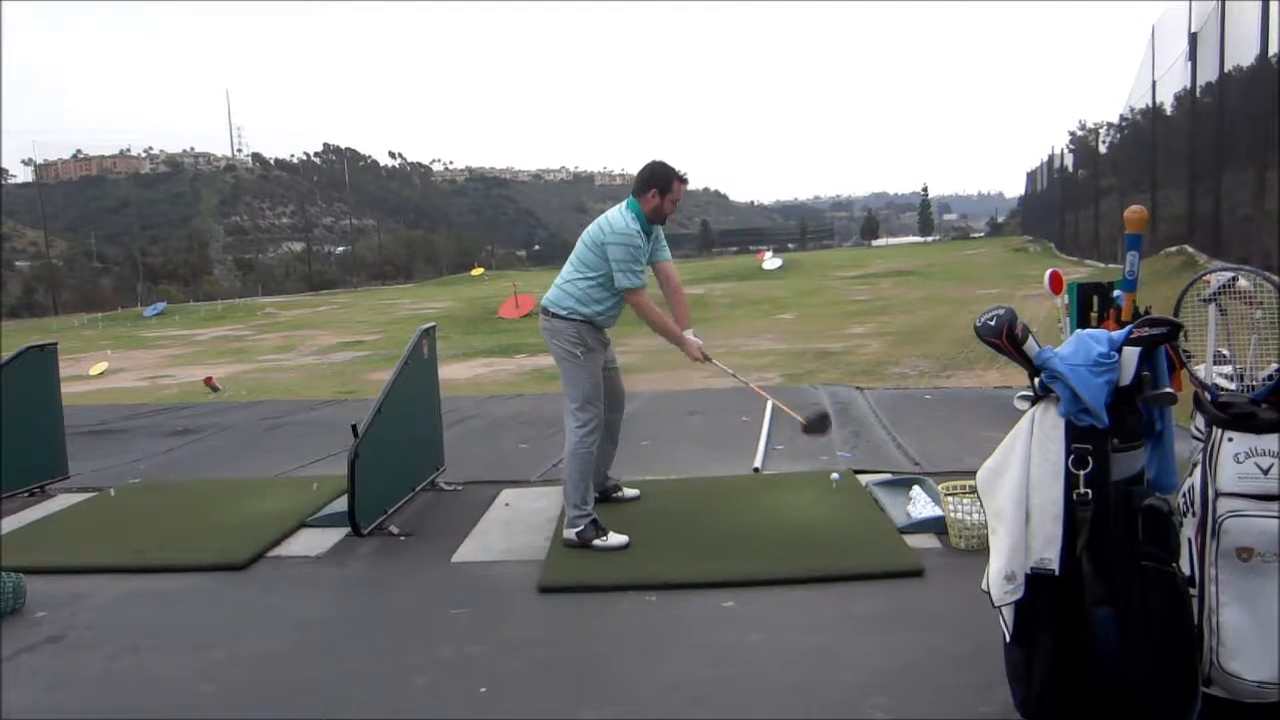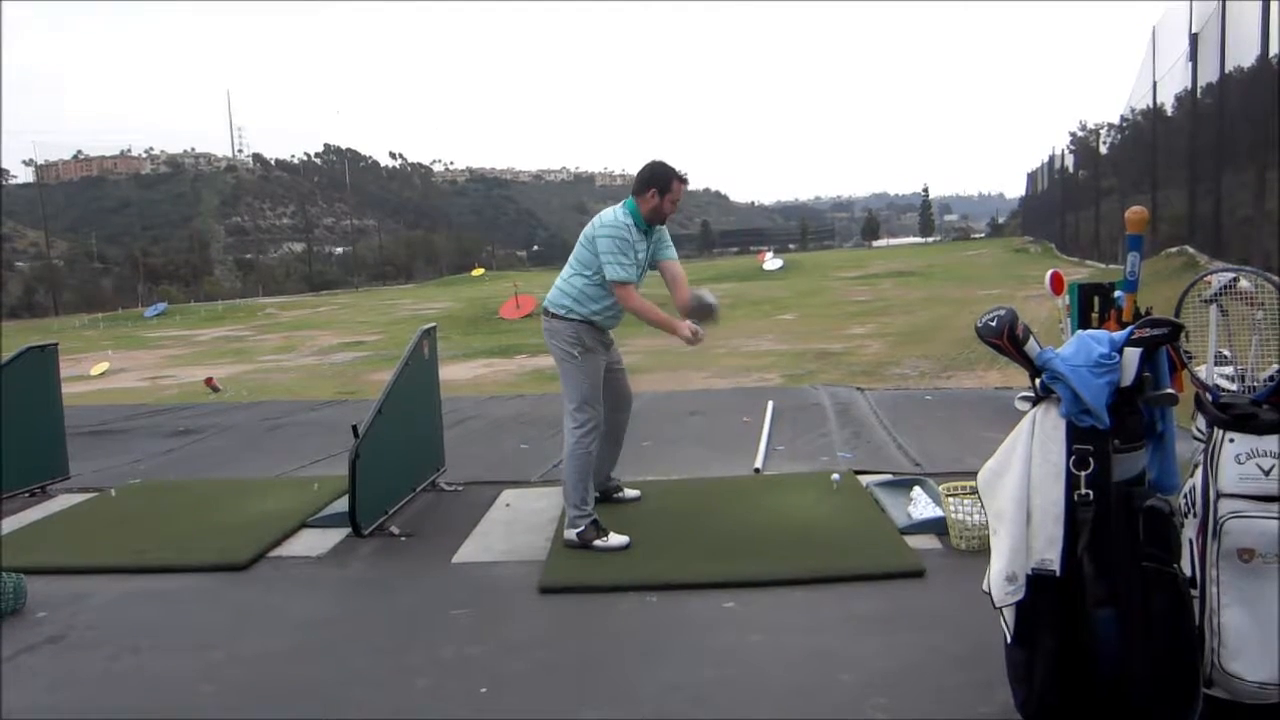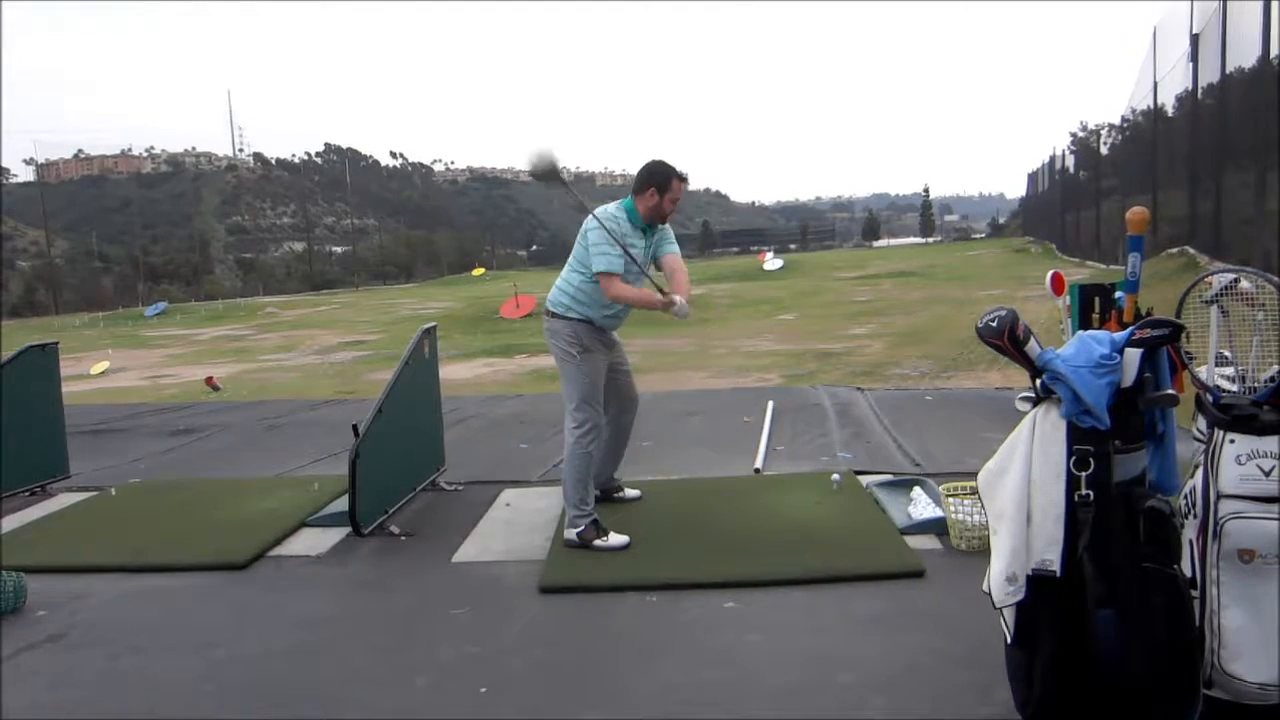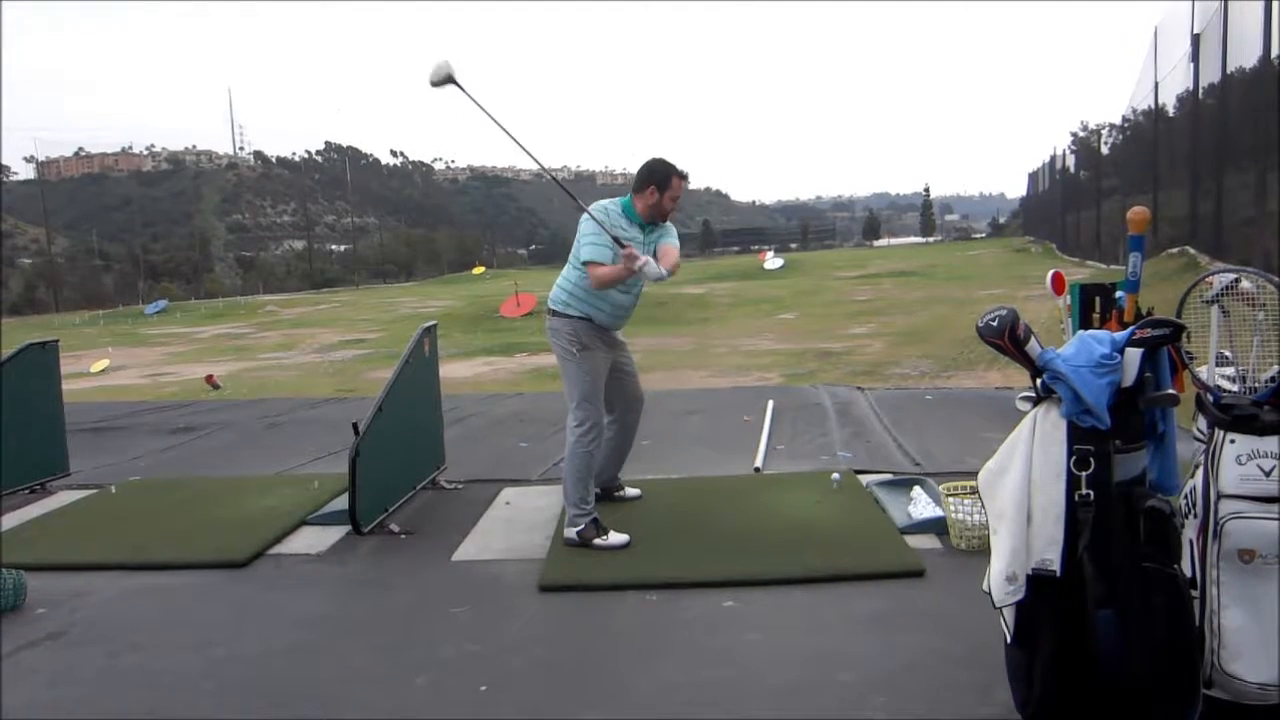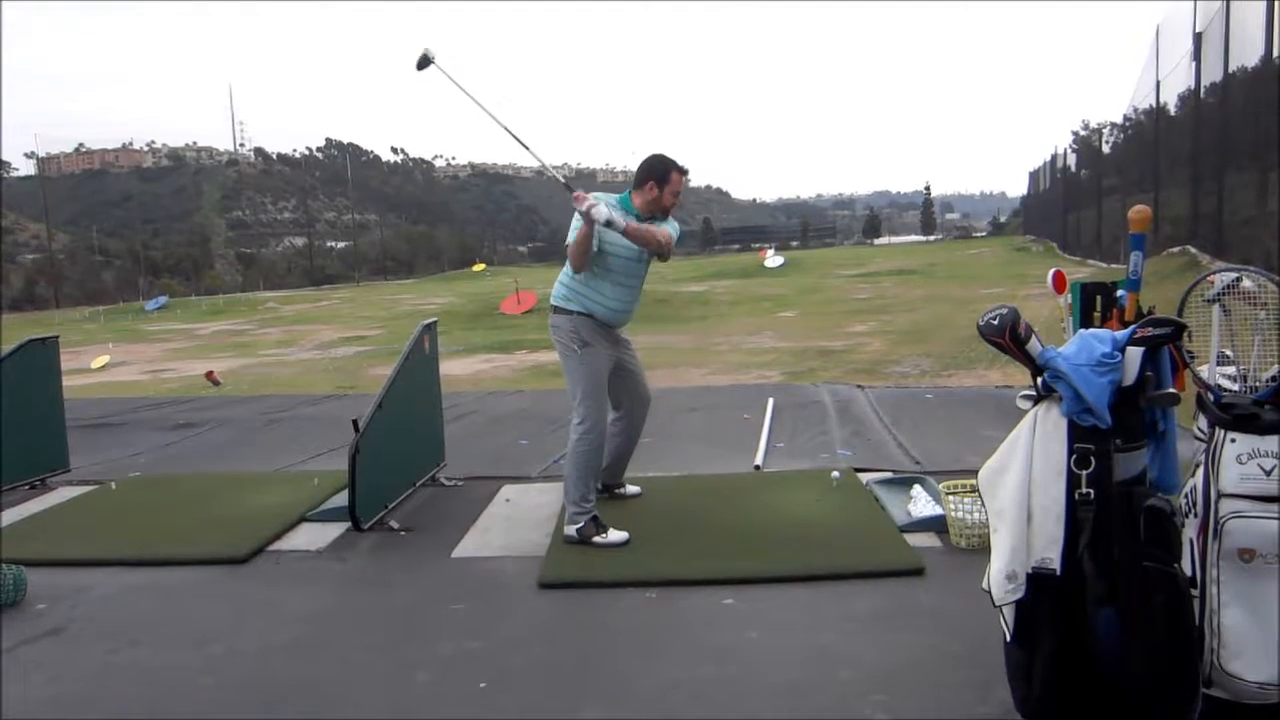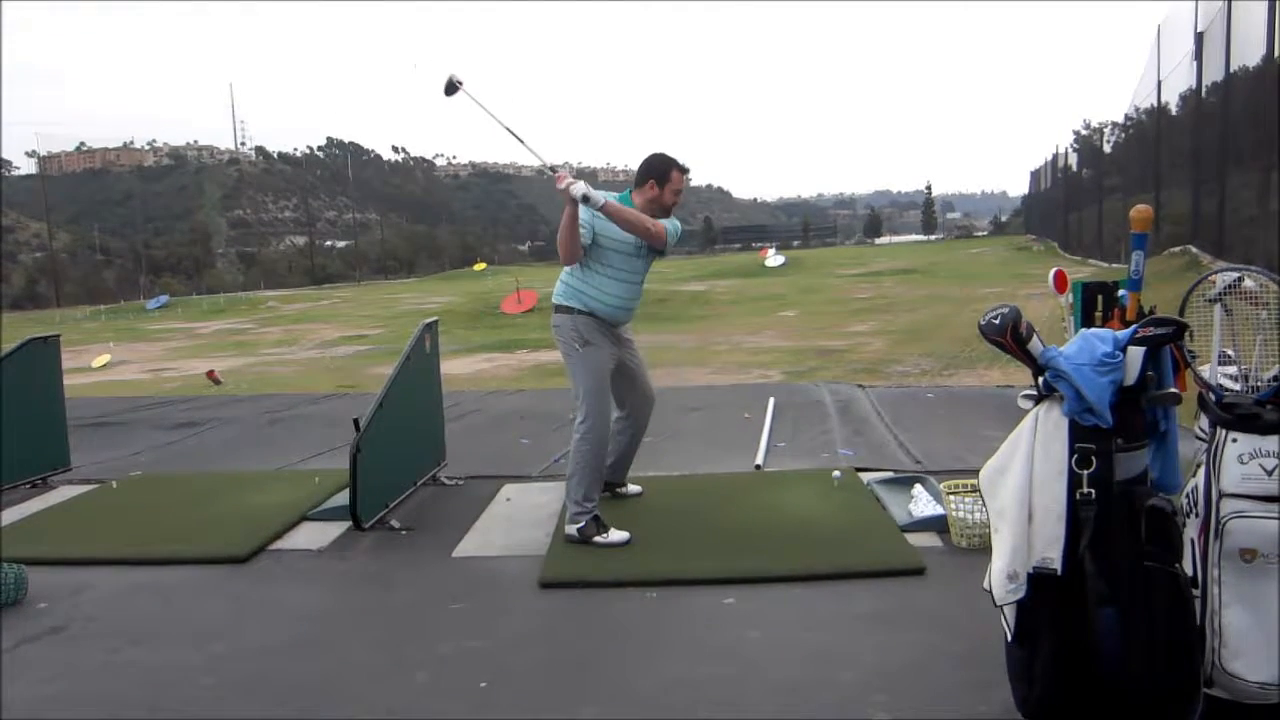
dt=0.3s
person 1, frame 1
left shoulder: (646, 225)
right shoulder: (623, 231)
left elbow: (669, 280)
right elbow: (639, 303)
left wrist: (688, 331)
right wrist: (682, 343)
left hip: (588, 324)
right hip: (570, 325)
left knee: (612, 403)
right knee: (586, 419)
left ankle: (598, 483)
right ankle: (579, 523)
person 1, frame 2
left shoulder: (655, 230)
right shoulder: (613, 226)
left elbow: (675, 276)
right elbow: (627, 298)
left wrist: (690, 318)
right wrist: (676, 328)
left hip: (595, 327)
right hip: (571, 326)
left knee: (618, 404)
right knee: (586, 420)
left ankle: (600, 483)
right ankle: (579, 524)
person 1, frame 3
left shoulder: (659, 230)
right shoulder: (606, 221)
left elbow: (675, 268)
right elbow: (612, 289)
left wrist: (679, 299)
right wrist: (660, 302)
left hip: (600, 329)
right hip: (573, 326)
left knee: (623, 404)
right knee: (586, 420)
left ankle: (601, 483)
right ankle: (579, 523)
person 1, frame 4
left shoulder: (663, 230)
right shoulder: (601, 215)
left elbow: (672, 259)
right elbow: (597, 279)
left wrist: (656, 267)
right wrist: (625, 267)
left hip: (606, 330)
right hip: (574, 325)
left knee: (629, 403)
right knee: (587, 419)
left ankle: (604, 483)
right ankle: (579, 523)
person 1, frame 5
left shoulder: (664, 224)
right shoulder: (597, 204)
left elbow: (659, 244)
right elbow: (577, 264)
left wrist: (619, 224)
right wrist: (589, 225)
left hip: (611, 328)
right hip: (577, 322)
left knee: (635, 401)
right knee: (591, 416)
left ankle: (607, 479)
right ankle: (579, 520)
person 1, frame 6
left shoulder: (668, 226)
right shoulder: (592, 209)
left elbow: (645, 229)
right elbow: (568, 257)
left wrist: (596, 200)
right wrist: (573, 204)
left hip: (615, 327)
right hip: (579, 322)
left knee: (639, 402)
right knee: (594, 416)
left ankle: (609, 478)
right ankle: (580, 519)
